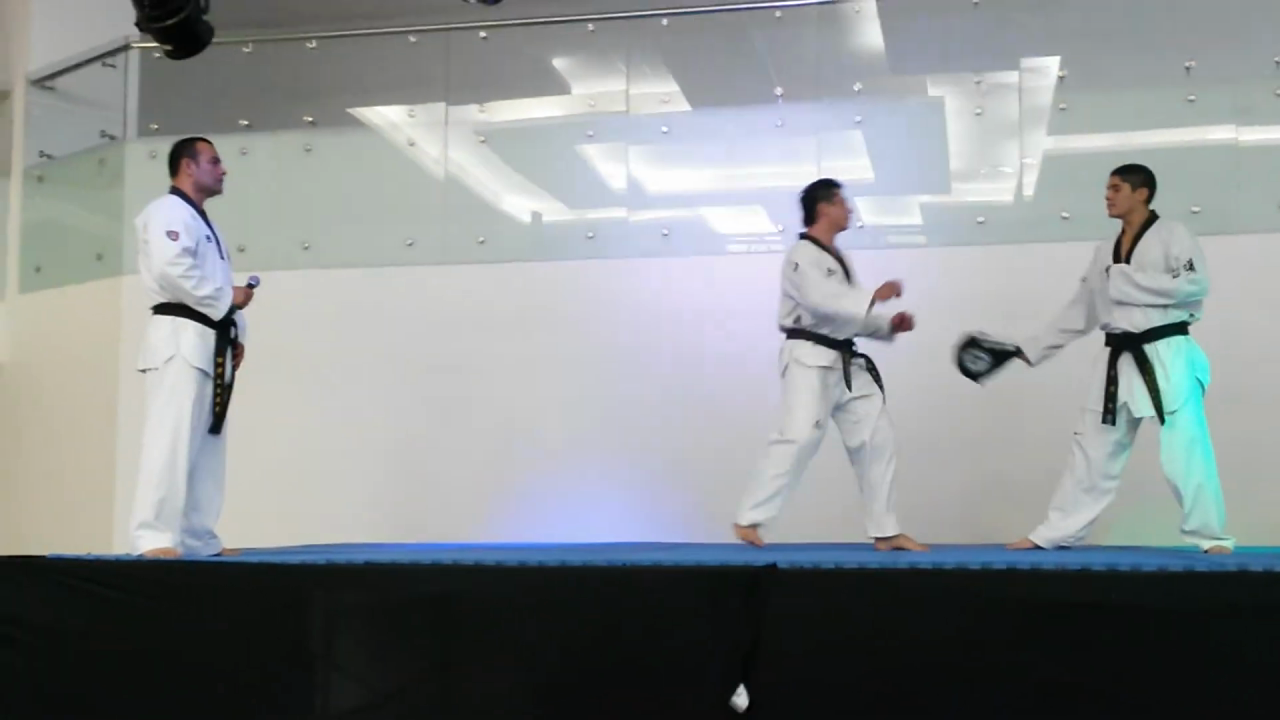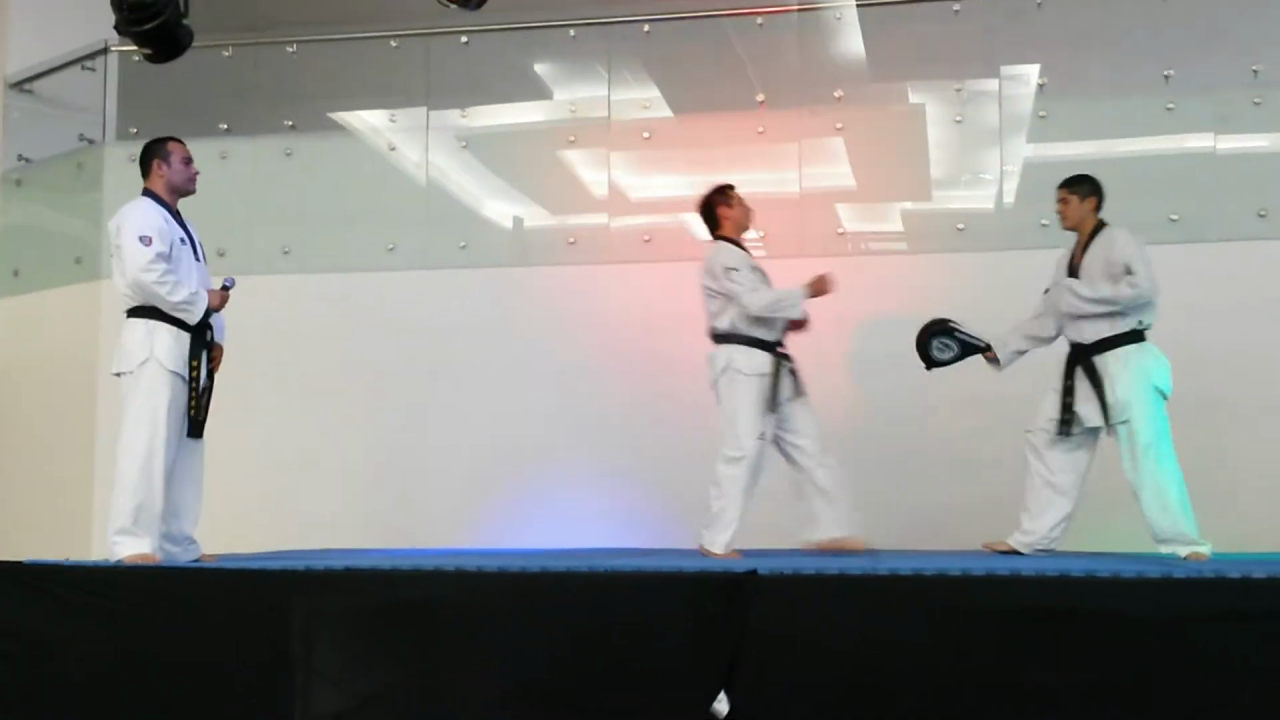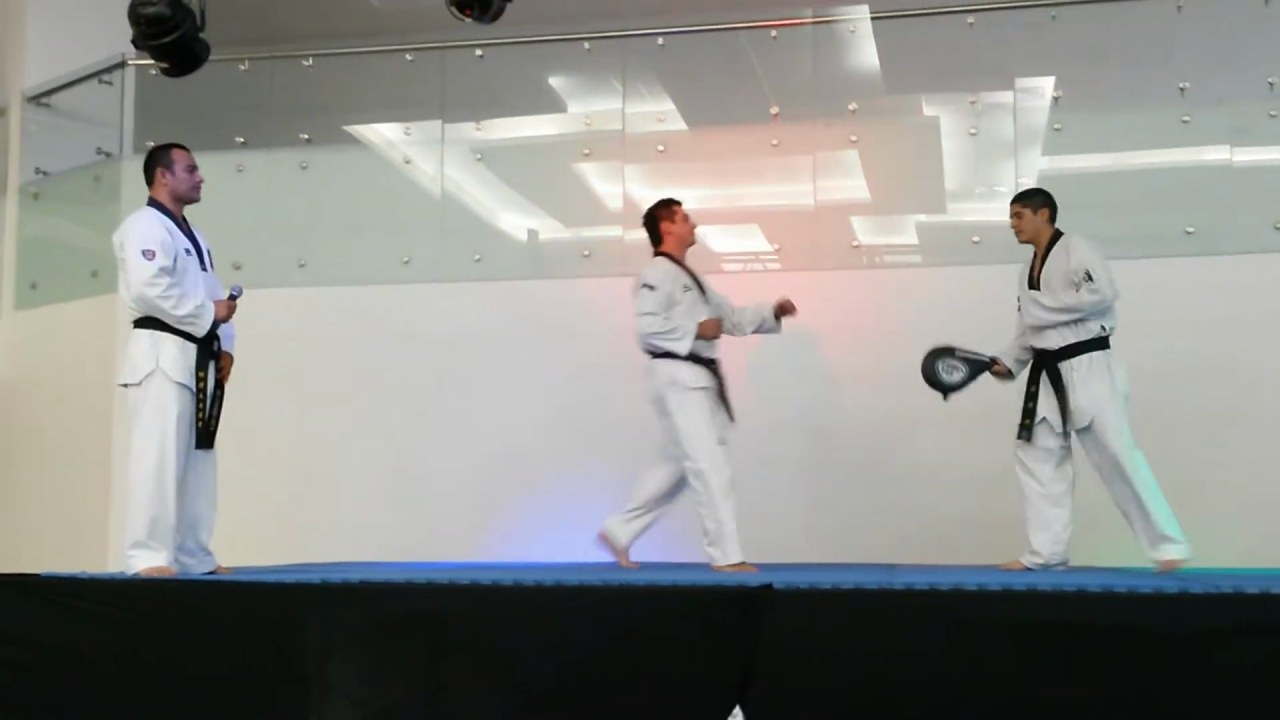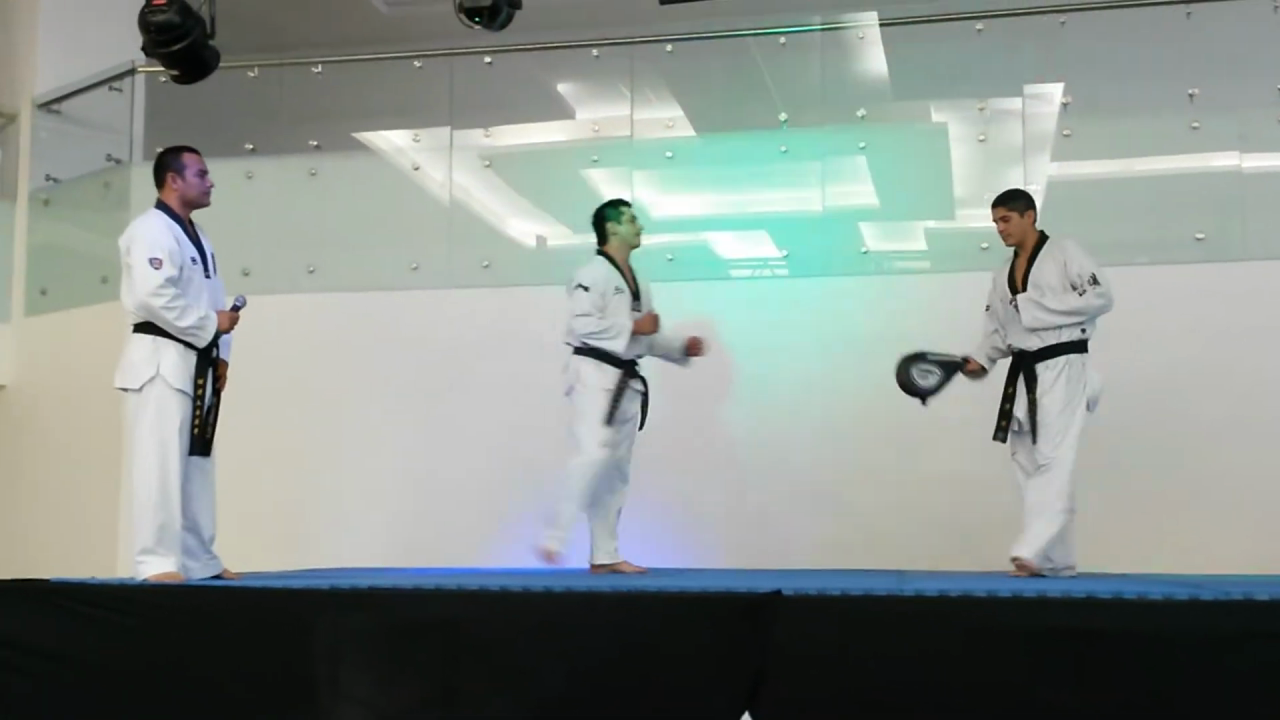
dt=0.3s
person 1, frame 1
left shoulder: (203, 223)
right shoulder: (168, 212)
right elbow: (172, 269)
left wrist: (235, 333)
right wrist: (227, 299)
left hip: (209, 342)
right hip: (180, 339)
left knee: (206, 443)
right knee: (170, 438)
left ankle: (197, 537)
right ankle: (154, 537)
person 1, frame 2
left shoulder: (181, 225)
right shoulder: (140, 215)
left elbow: (197, 289)
right elbow: (144, 275)
left wrist: (213, 334)
right wrist: (201, 303)
left hip: (186, 346)
right hip: (155, 342)
left knee: (184, 446)
right knee: (148, 442)
left ankle: (176, 543)
right ankle: (132, 542)
person 1, frame 3
left shoulder: (192, 235)
right shoulder: (144, 226)
left elbow: (211, 295)
right elbow: (148, 288)
left wrist: (223, 344)
right wrist: (207, 314)
left hip: (195, 358)
right hip: (162, 354)
left knee: (197, 460)
right knee: (159, 456)
left ankle: (192, 555)
right ankle: (148, 556)
person 1, frame 4
left shoulder: (197, 237)
right shoulder: (151, 231)
left elbow: (211, 300)
right elbow: (153, 297)
left wrist: (219, 353)
right wrist: (209, 326)
left hip: (194, 364)
right hip: (161, 361)
left knee: (195, 464)
right knee: (161, 463)
left ankle: (197, 558)
right ankle: (157, 561)
person 2, frame 1
left shoulder: (1172, 234)
right shoulder: (1105, 251)
left elbow: (1195, 285)
right elbow: (1079, 310)
left wrist: (1129, 282)
right wrist: (1031, 348)
left hip: (1167, 355)
right hip: (1120, 359)
left knee: (1185, 451)
right knee: (1093, 448)
left ankle: (1211, 535)
right ankle: (1055, 533)
person 2, frame 2
left shoulder: (1119, 242)
right shoulder: (1068, 259)
left elbow: (1138, 291)
right elbow: (1046, 319)
left wrist: (1075, 294)
right wrist: (1001, 350)
left hip: (1125, 363)
right hip: (1082, 369)
left knee: (1148, 458)
right knee: (1047, 443)
left ankle: (1187, 543)
right ankle: (1032, 537)
person 2, frame 3
left shoulder: (1075, 249)
right shoulder: (1030, 270)
left elbow: (1101, 295)
left wrist: (1041, 306)
right wrist: (1009, 361)
left hip: (1088, 367)
right hip: (1047, 374)
left knee: (1117, 457)
right knee: (1036, 459)
left ankle: (1166, 545)
right ankle: (1046, 553)
person 2, frame 4
left shoulder: (1065, 252)
right shoulder: (1002, 273)
left elbow: (1100, 298)
right elbow: (997, 330)
left wrist: (1038, 307)
right wrist: (981, 359)
left hip: (1061, 369)
right hip: (1024, 374)
left knee: (1052, 461)
right knee: (1030, 465)
left ankle: (1035, 551)
right ankle: (1053, 561)
person 3, frame 1
left shoulder: (838, 257)
right shoulder: (803, 255)
right elbow: (819, 301)
left wrist: (889, 323)
right wrist: (872, 297)
left hip: (847, 363)
right hip: (809, 360)
left knee: (876, 439)
right knee: (798, 438)
left ankle: (885, 531)
right ankle: (749, 517)
person 3, frame 2
left shoulder: (737, 258)
right shoulder: (723, 257)
right elbow: (758, 303)
left wrist: (786, 325)
right wrist: (806, 292)
left hip: (770, 365)
right hip: (742, 365)
left knee: (806, 446)
right knee: (742, 451)
left ankle: (831, 532)
right ankle: (715, 542)
person 3, frame 3
left shoulder: (688, 278)
right shoulder: (657, 273)
left elbow: (730, 317)
right elbow: (645, 326)
left wrist: (770, 314)
right wrist: (695, 330)
left hip: (697, 380)
right hip: (674, 377)
left knee: (678, 467)
right knee: (710, 464)
left ankle: (618, 530)
right ankle: (726, 554)
person 3, frame 4
left shoulder: (634, 280)
right shoulder: (593, 274)
left elbow: (645, 335)
right elbow: (579, 327)
left wrist: (681, 347)
right wrist: (632, 326)
left hip: (624, 381)
right hip: (595, 375)
left knee: (616, 468)
right knee: (590, 457)
left ankle: (606, 555)
right ankle: (553, 541)
